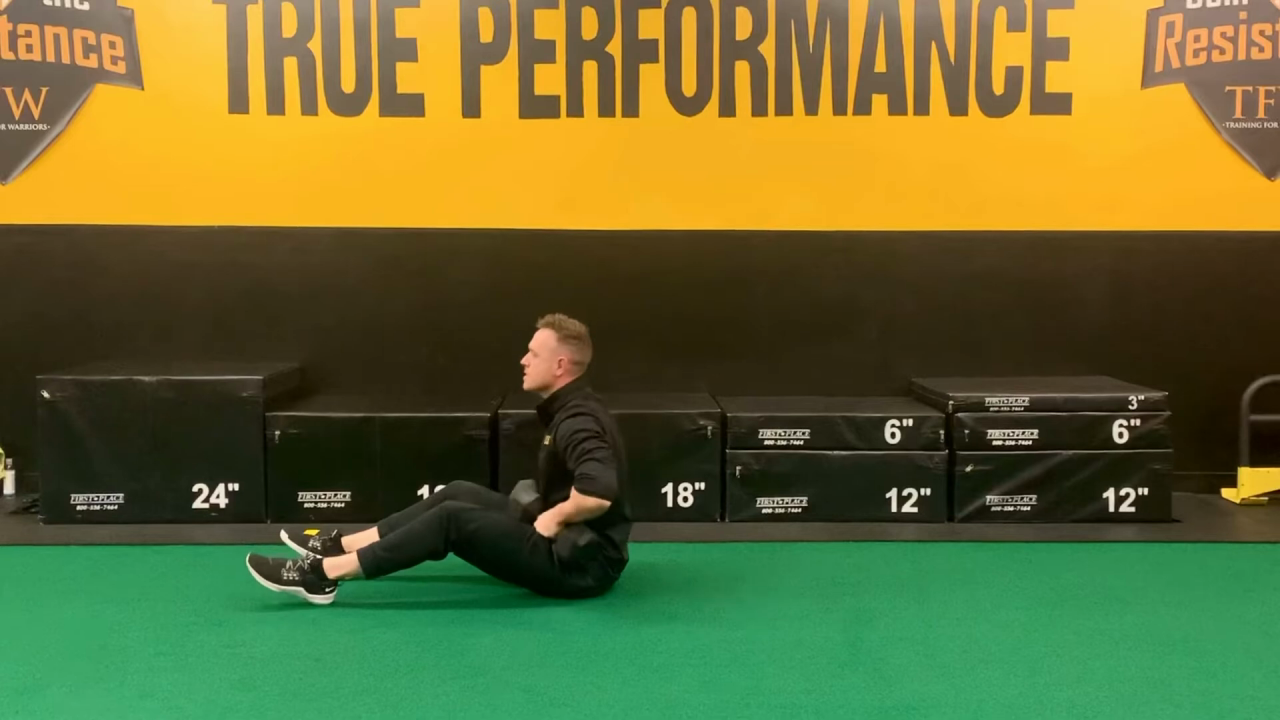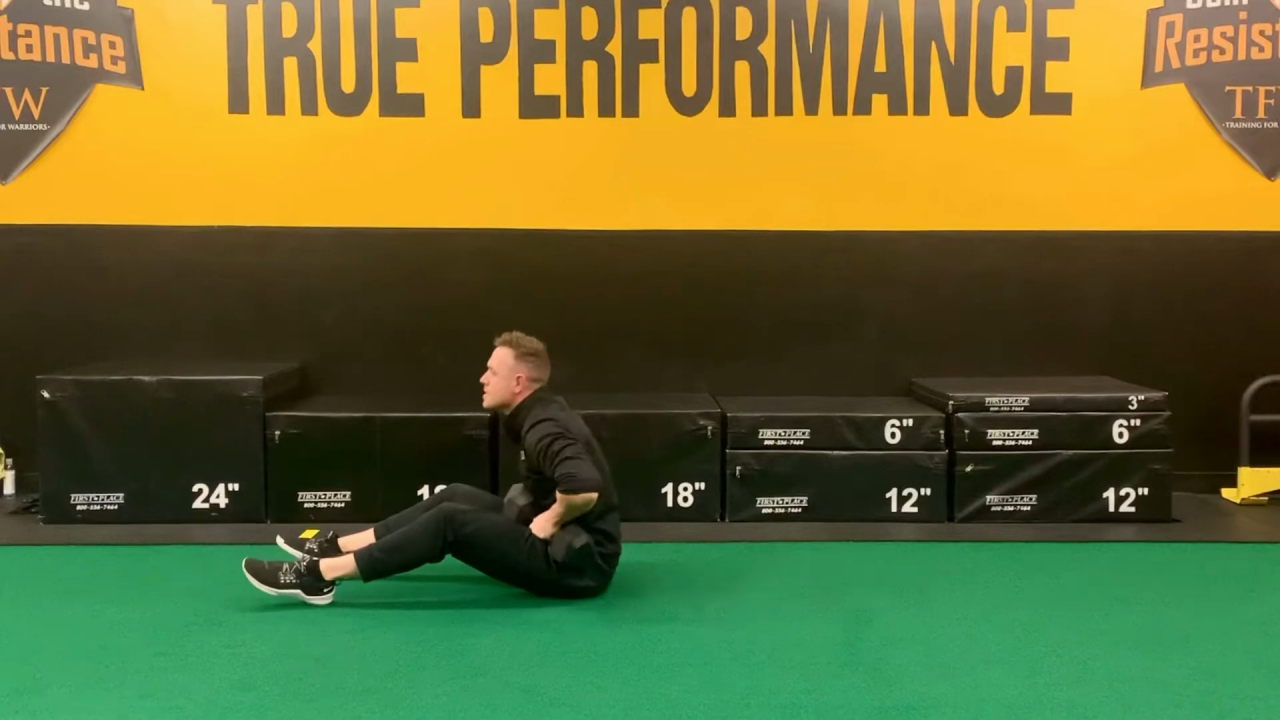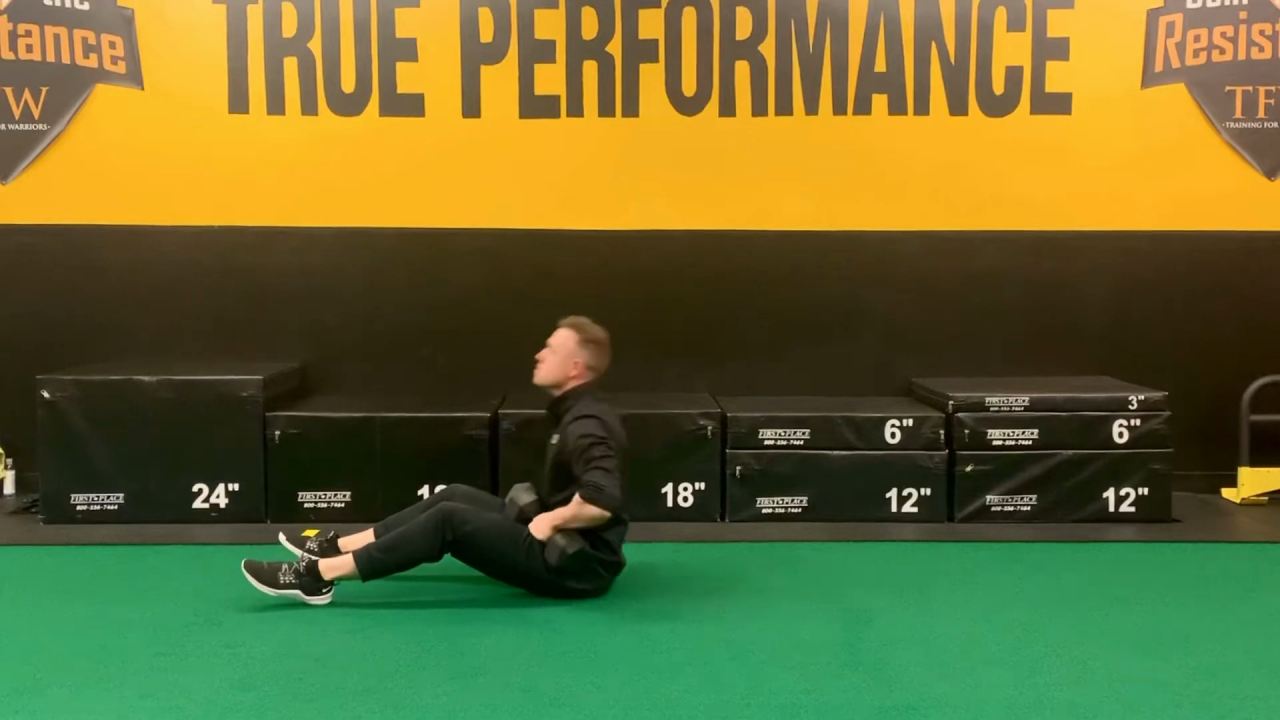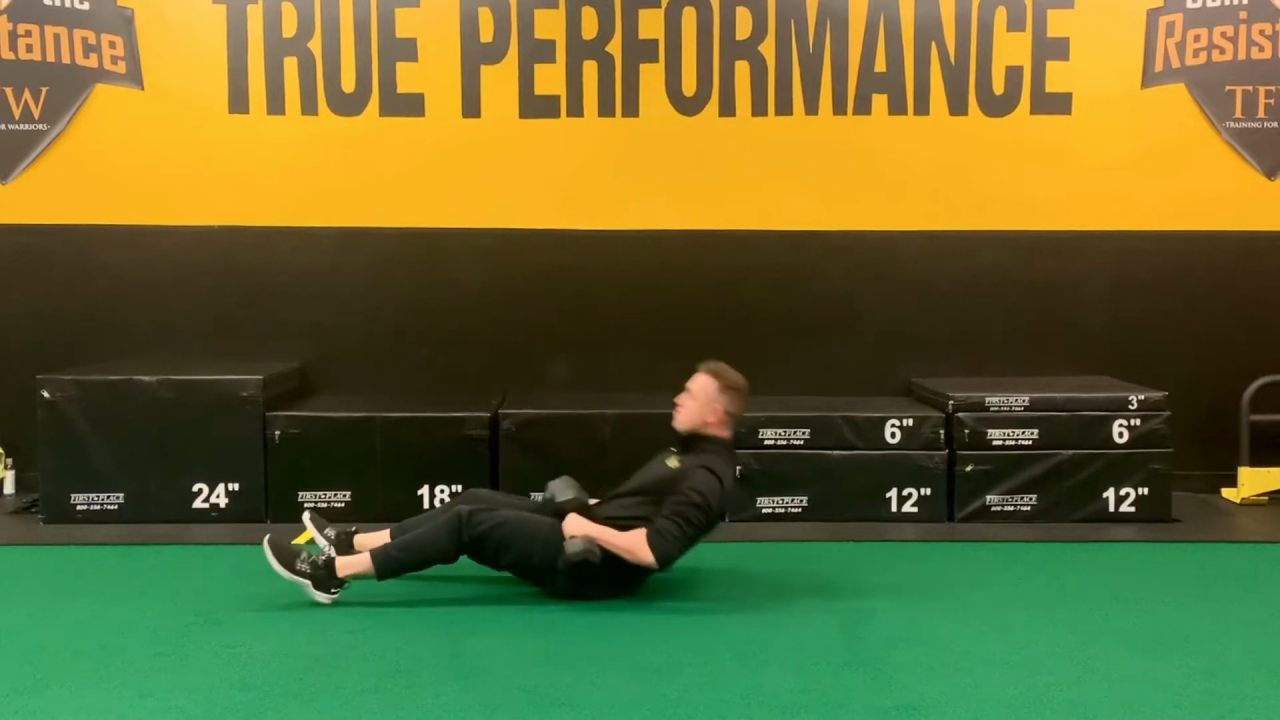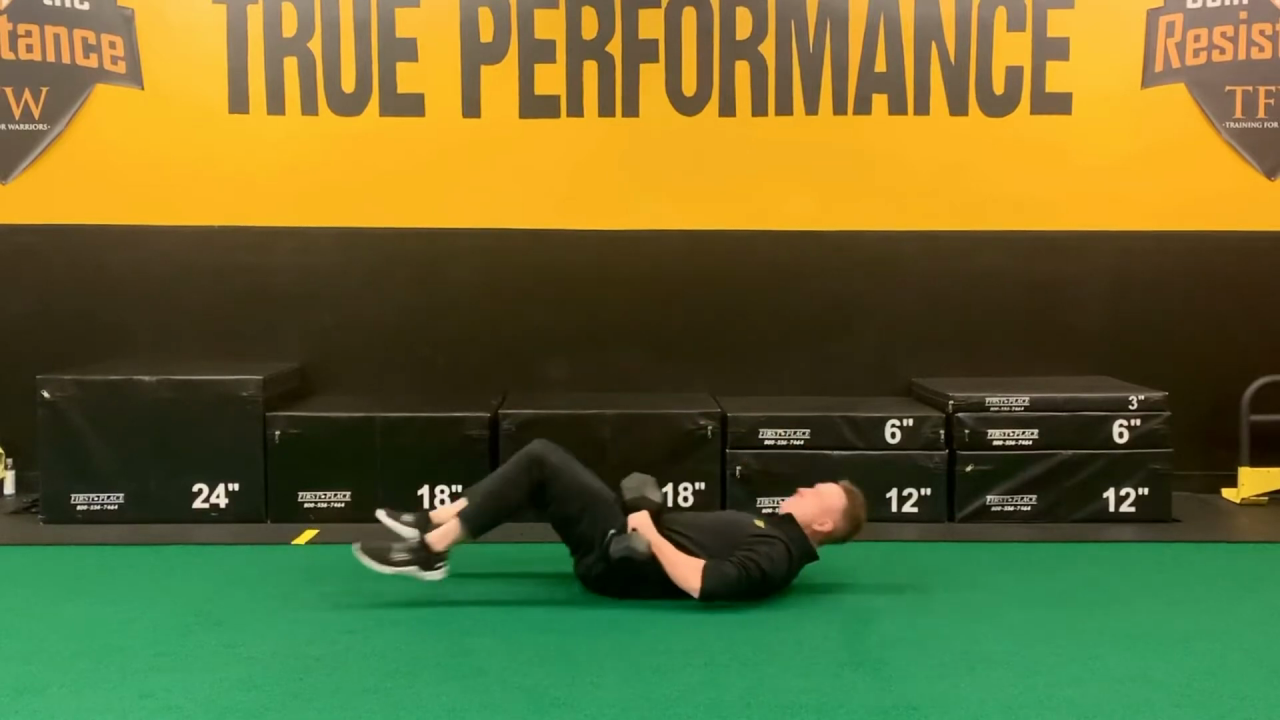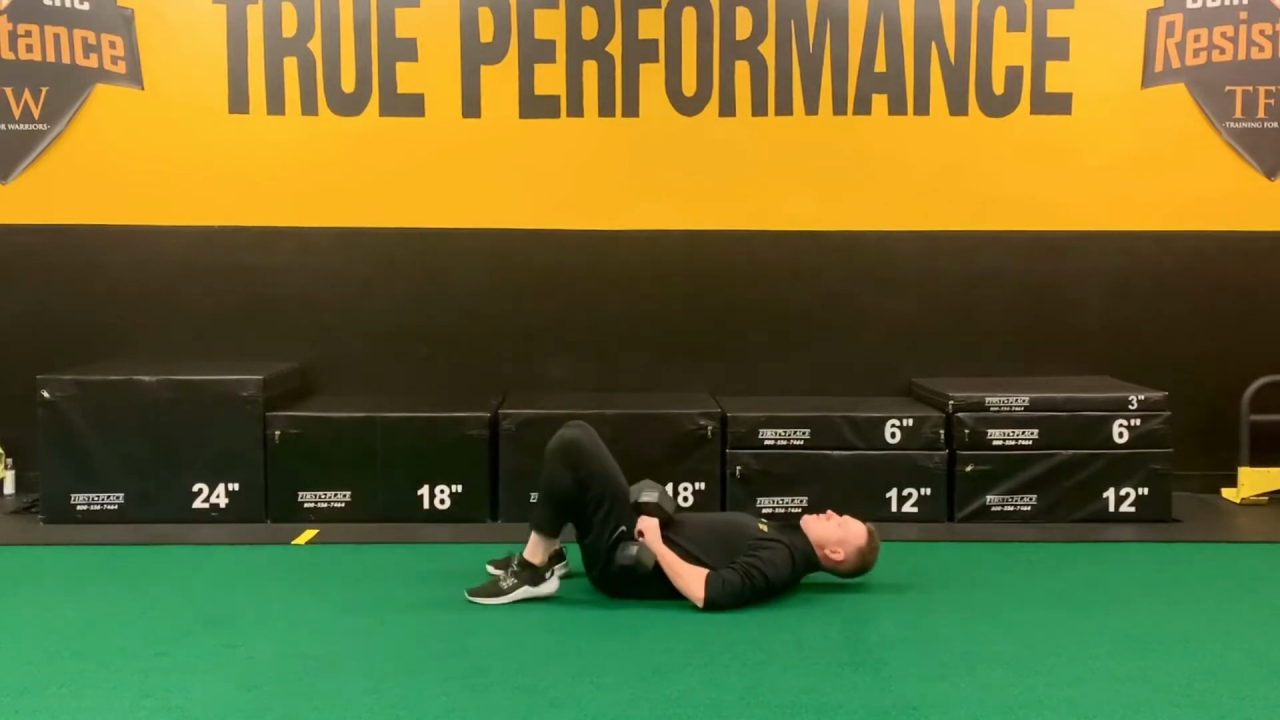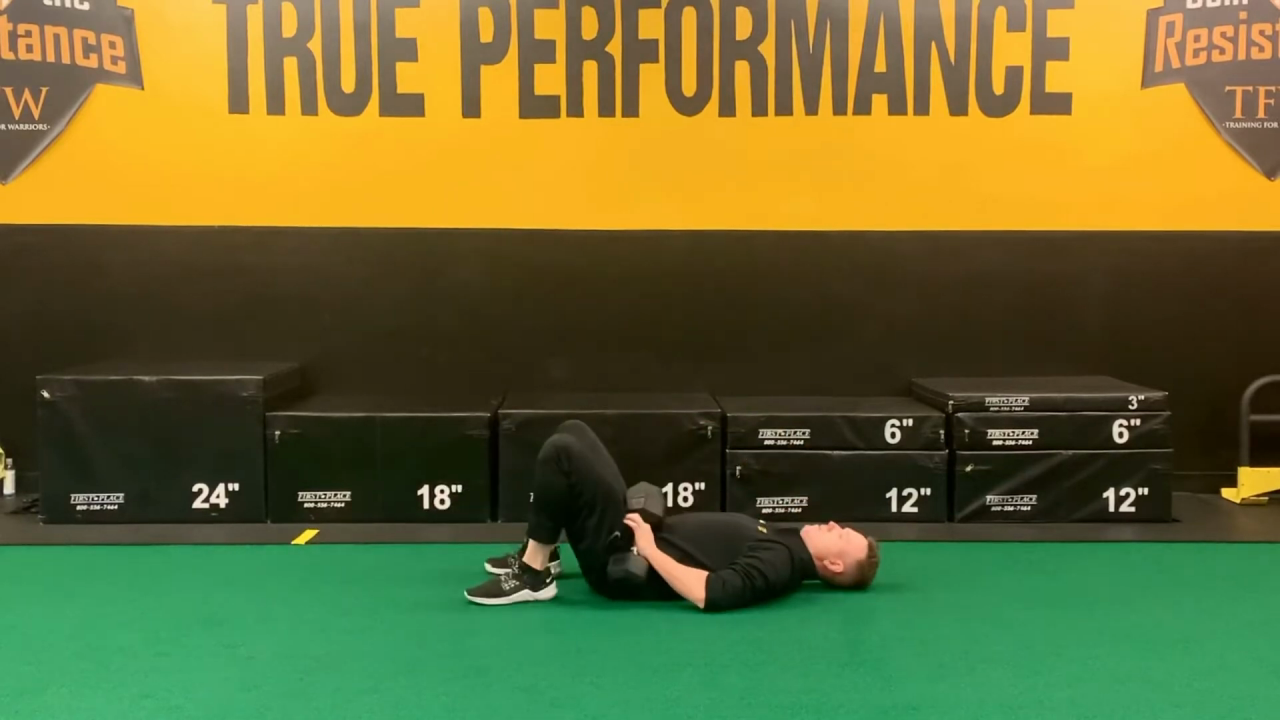
dt=0.3s
person 1, frame 1
left shoulder: (577, 422)
right shoulder: (572, 404)
left elbow: (598, 493)
left wrist: (557, 518)
right wrist: (544, 510)
left hip: (578, 564)
right hip: (571, 545)
left knee: (452, 520)
right knee: (458, 494)
left ankle: (321, 574)
right ankle: (339, 546)
person 1, frame 2
left shoulder: (542, 430)
right shoulder: (544, 410)
left elbow: (584, 487)
left wrist: (553, 520)
right wrist: (540, 512)
left hip: (576, 564)
right hip: (569, 546)
left knee: (448, 521)
right knee: (455, 497)
left ankle: (318, 576)
right ankle: (337, 546)
person 1, frame 3
left shoulder: (586, 425)
right shoulder: (583, 411)
left elbow: (602, 502)
left wrist: (550, 521)
right wrist: (545, 511)
left hip: (576, 567)
left knee: (447, 522)
right knee: (455, 497)
left ankle: (317, 577)
right ankle: (333, 546)
person 1, frame 4
left shoulder: (706, 479)
right shoulder: (695, 452)
left elbow: (654, 551)
left wrist: (588, 527)
right wrist: (589, 513)
left hip: (589, 565)
right hip: (592, 535)
left knee: (468, 524)
right knee: (475, 501)
left ankle: (333, 573)
right ankle: (354, 544)
person 1, frame 5
left shoulder: (771, 559)
right shoulder: (771, 531)
left elbow: (701, 583)
left wrist: (651, 535)
right wrist: (651, 522)
left hip: (614, 561)
right hip: (637, 540)
left knee: (538, 459)
right knee: (542, 461)
left ankle: (429, 550)
right ankle: (433, 523)
person 1, frame 6
left shoulder: (781, 562)
right shoulder: (785, 536)
left elbow: (708, 592)
left wrist: (657, 545)
right wrist: (657, 524)
right hip: (636, 533)
left knee: (569, 447)
right knee: (576, 434)
left ankle: (534, 569)
right ankle: (545, 555)
person 1, frame 7
left shoulder: (780, 566)
right shoulder: (781, 542)
left elbow: (710, 594)
left wrist: (650, 551)
right wrist: (649, 526)
left hip: (621, 558)
right hip: (638, 534)
left knee: (561, 452)
right knee: (572, 433)
left ankle: (532, 574)
right ankle: (540, 553)
